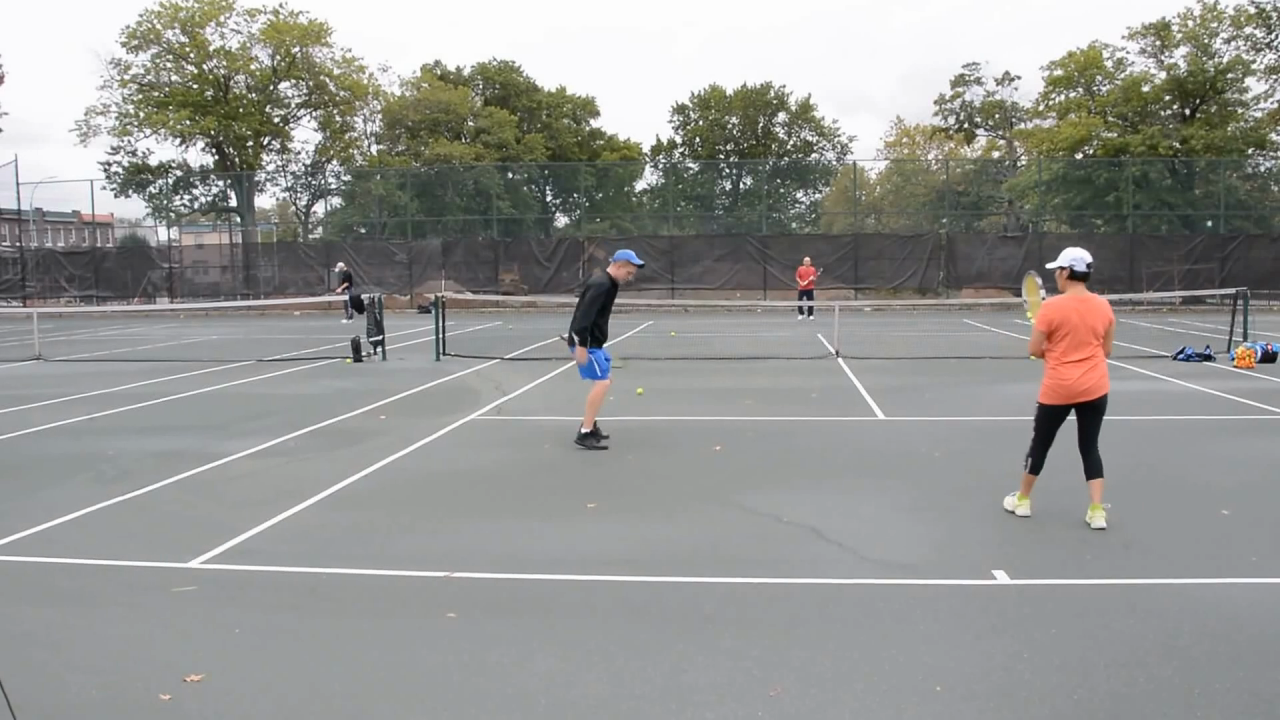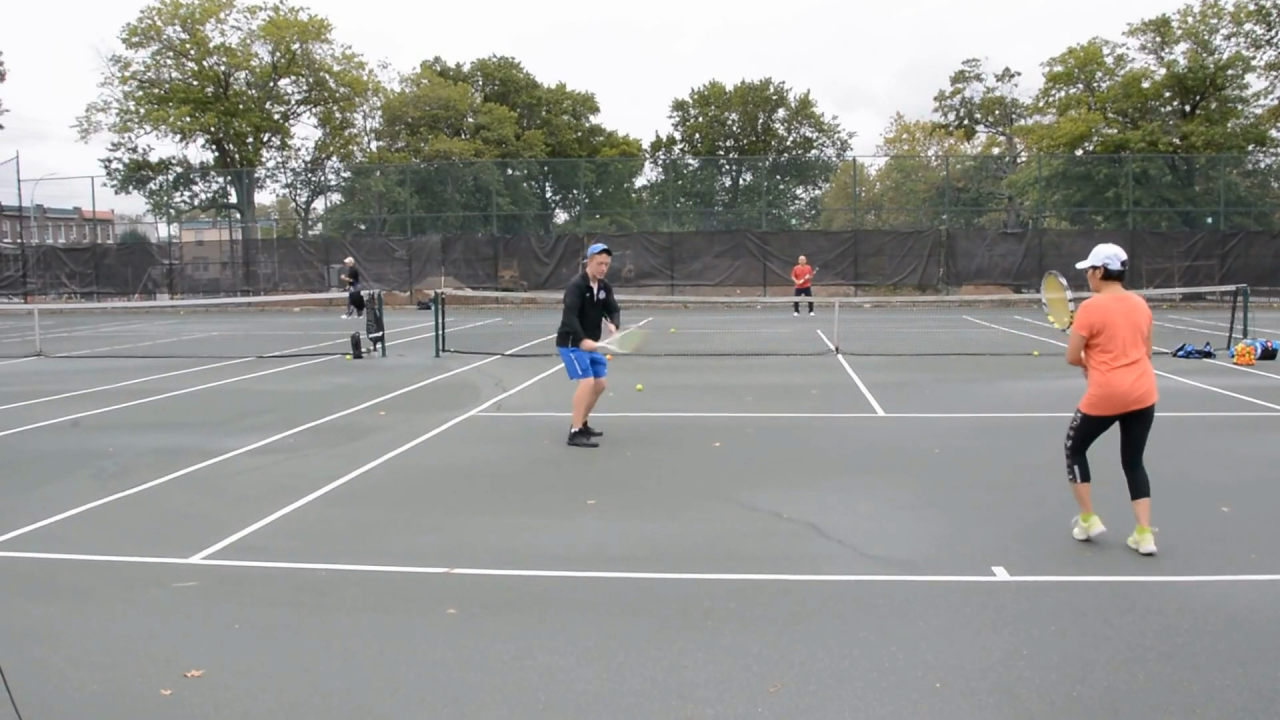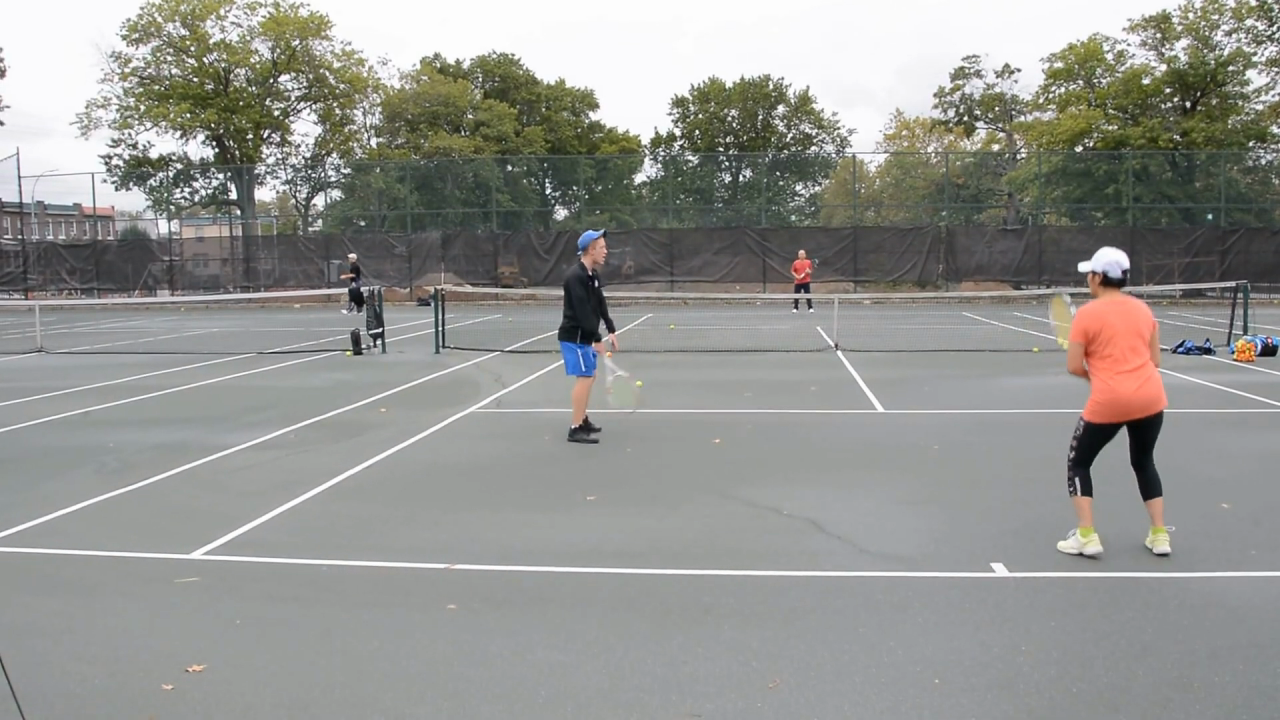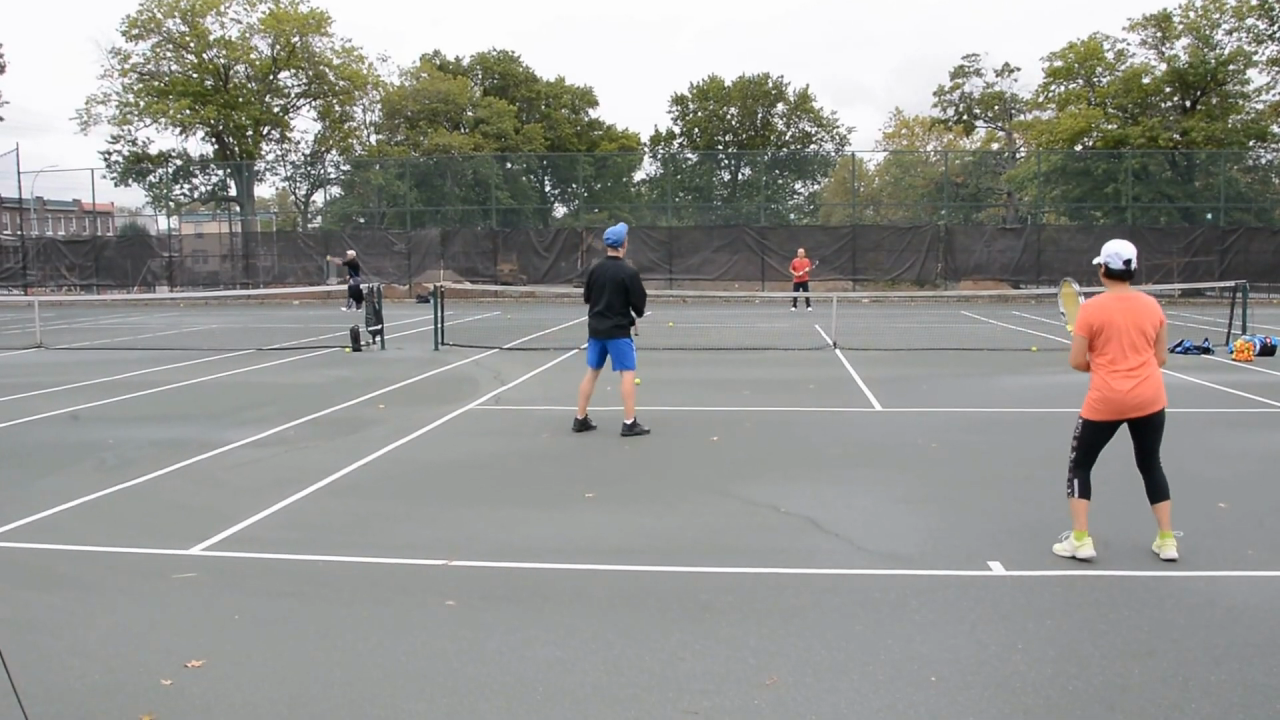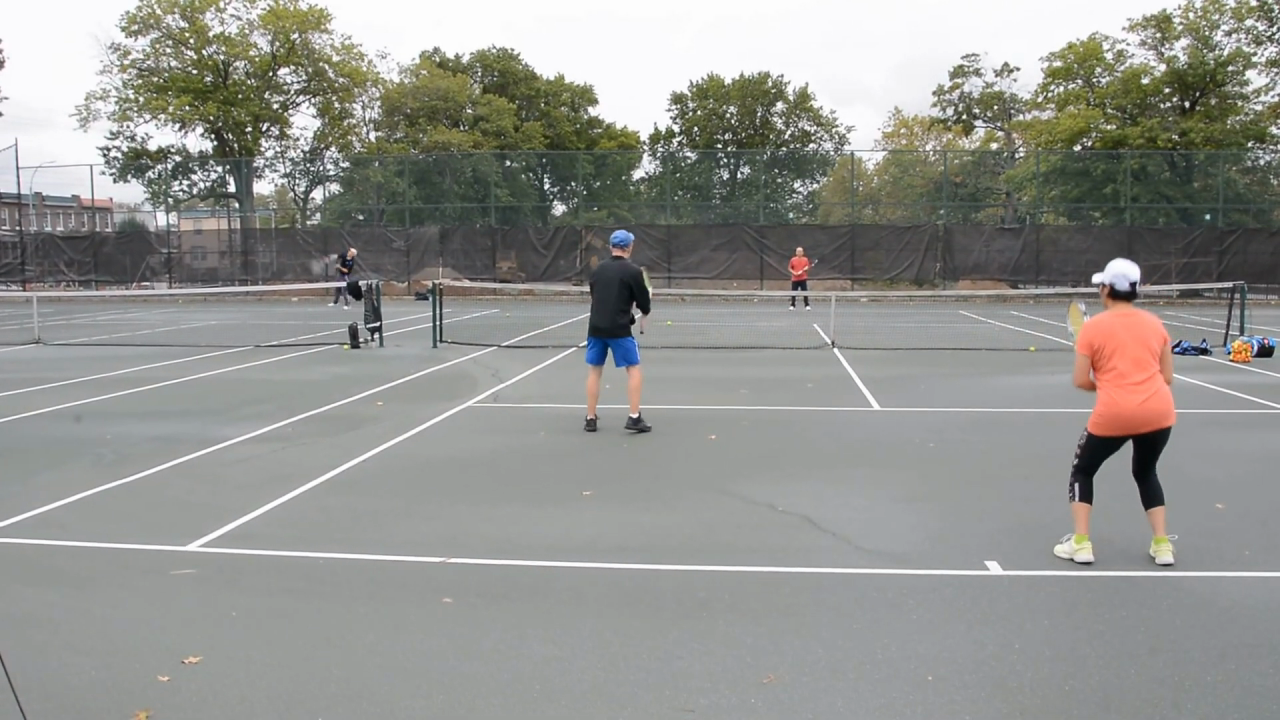
dt=1s
person 1, frame 1
left shoulder: (1052, 307)
right shoulder: (1103, 305)
left elbow: (1035, 349)
right elbow: (1107, 350)
left hip: (1058, 389)
right hip: (1095, 388)
left knee: (1040, 443)
right knee: (1090, 448)
left ankle: (1022, 500)
right ankle: (1097, 511)
person 1, frame 2
left shoulder: (1090, 308)
right shoulder: (1140, 304)
left elbow: (1072, 357)
right elbow: (1147, 352)
left hip: (1104, 397)
right hip: (1143, 395)
left knee: (1074, 449)
right knee: (1133, 462)
left ankle: (1088, 520)
right ankle: (1144, 535)
person 1, frame 3
left shoulder: (1087, 314)
right shoulder: (1143, 310)
left elbow: (1074, 367)
right elbow: (1155, 361)
left hip: (1108, 403)
right hip: (1150, 400)
left knee: (1078, 464)
right knee: (1143, 463)
left ankle: (1087, 537)
right ankle: (1159, 536)
person 1, frame 4
left shoulder: (1091, 308)
right shoulder: (1152, 306)
left elbow: (1077, 362)
right elbow: (1160, 358)
left hip: (1105, 402)
right hip: (1149, 400)
left knee: (1079, 466)
right knee: (1151, 467)
left ankle: (1081, 540)
right ankle: (1167, 541)
person 1, frame 5
left shoulder: (1093, 326)
right shoulder: (1155, 324)
left elbow: (1081, 381)
right elbow: (1167, 378)
left hip: (1113, 416)
right hip: (1158, 414)
left knee: (1082, 471)
right knee: (1145, 473)
left ankle: (1081, 544)
right ankle: (1162, 545)
person 2, frame 1
left shoulder: (608, 283)
right shoulder: (601, 284)
right elbow: (586, 313)
right wrist: (580, 343)
left hip: (592, 342)
right hip: (586, 343)
left knee: (604, 381)
right knee: (601, 383)
left ankle: (589, 425)
right ankle: (585, 433)
person 2, frame 2
left shoulder: (604, 286)
right shoulder: (577, 286)
left elbow: (612, 309)
right elbow: (570, 316)
left wrist: (613, 324)
right wrist: (582, 339)
left hip: (589, 345)
right hip: (572, 343)
left knee: (600, 383)
right knee: (587, 382)
left ankle: (581, 424)
right ankle: (575, 433)
person 2, frame 3
left shoulder: (593, 275)
right shoulder: (576, 276)
left elbow: (599, 304)
right elbow: (583, 311)
left wrist: (611, 330)
right wrist: (597, 339)
left hip: (585, 337)
right hip: (576, 337)
left knee: (588, 377)
right knee: (585, 378)
left ankle: (581, 419)
right ankle: (575, 429)
person 2, frame 4
left shoulder: (595, 270)
right shoulder: (629, 272)
left elbow: (587, 297)
right elbow: (639, 302)
right wrist: (637, 314)
left hip: (596, 329)
right hip: (618, 331)
left knee: (592, 372)
right knee: (627, 373)
left ankle: (580, 418)
right ankle: (629, 423)
person 2, frame 5
left shoulder: (598, 270)
right shoulder: (633, 271)
right elbow: (643, 300)
right wrist: (645, 311)
left hip: (596, 327)
right hip: (619, 329)
left knee: (594, 370)
right knee: (634, 368)
left ankle: (590, 419)
right ankle: (634, 418)
